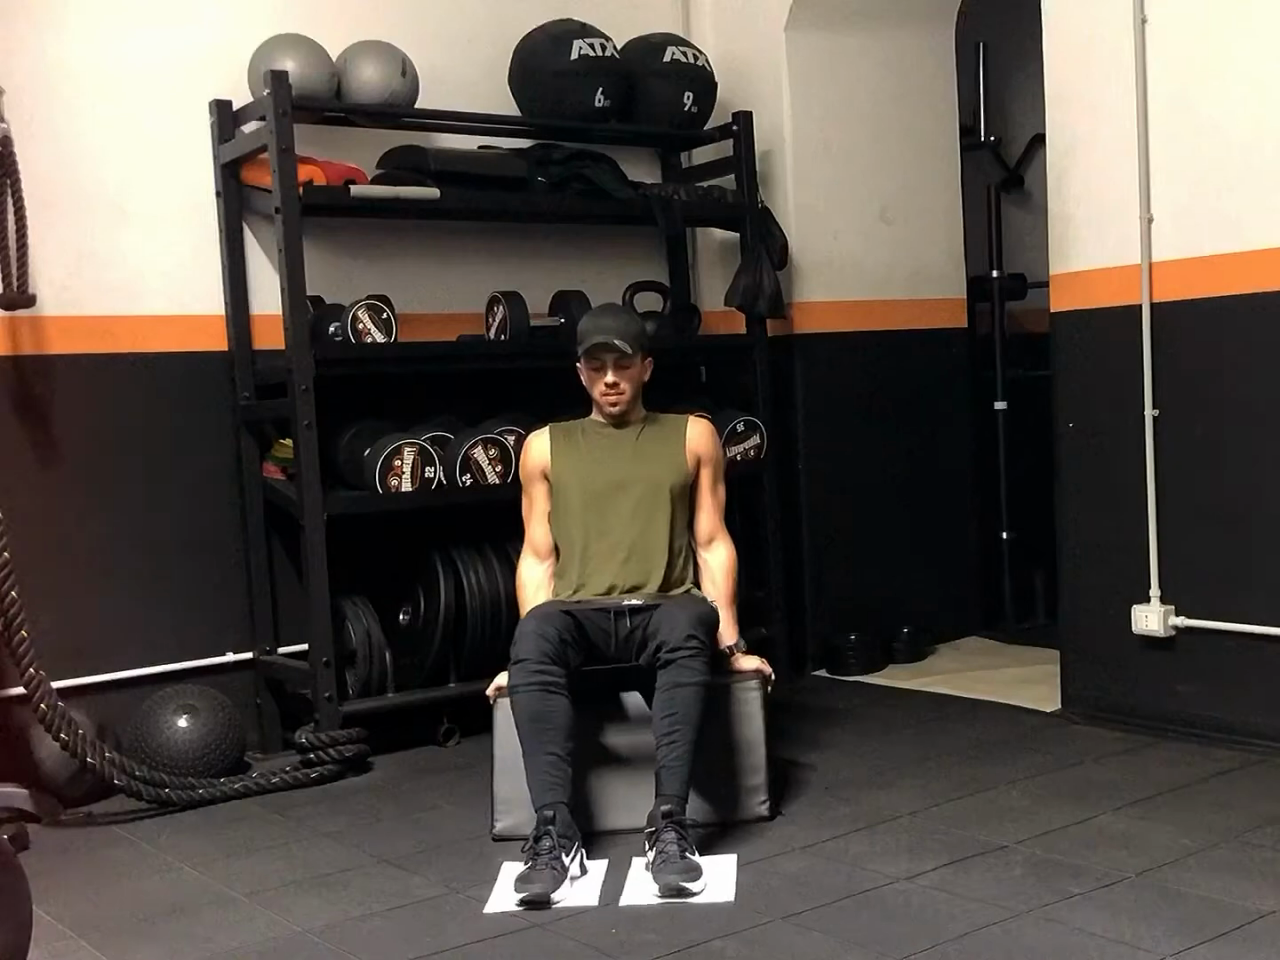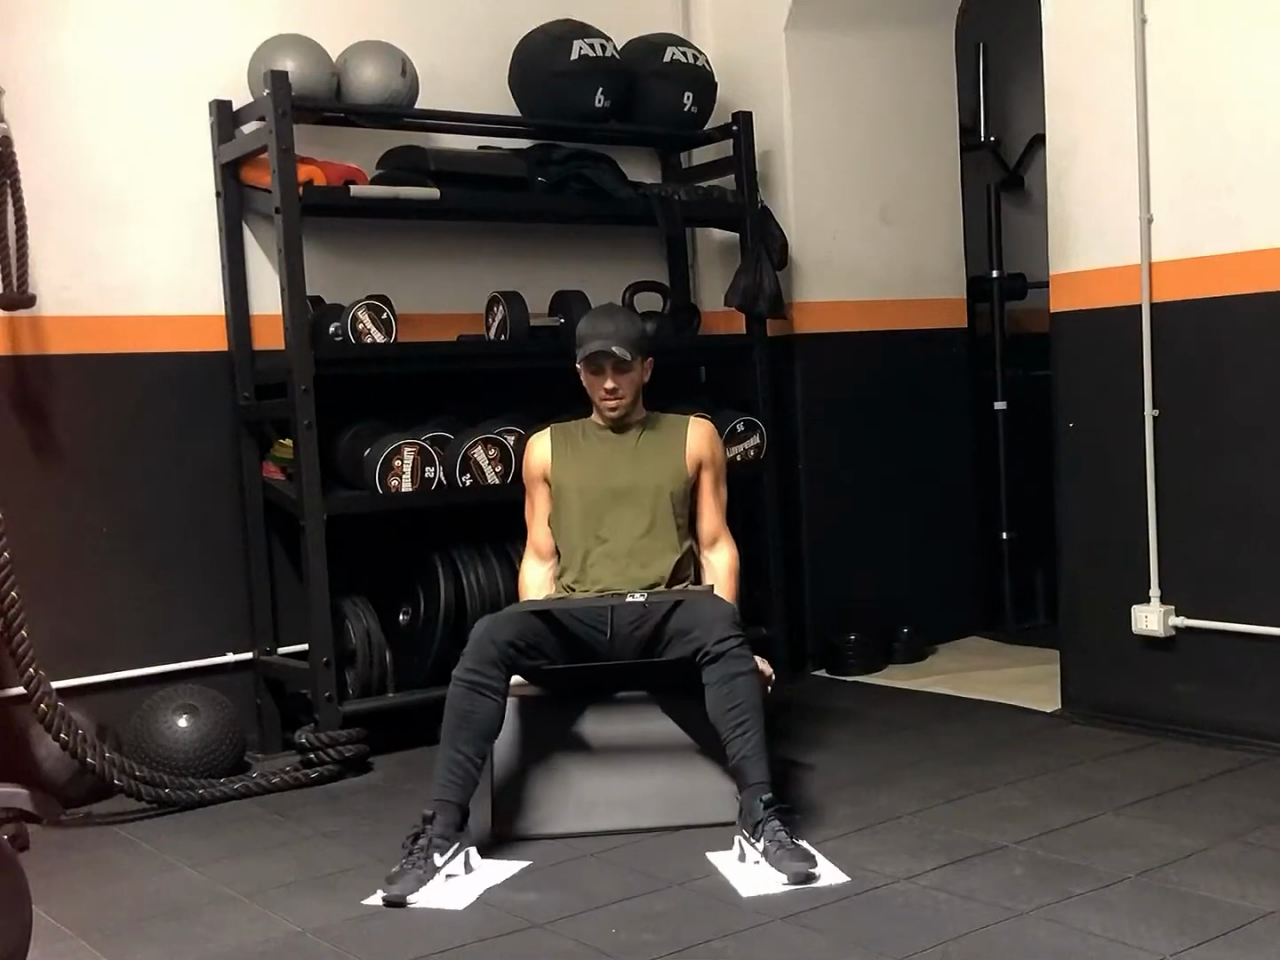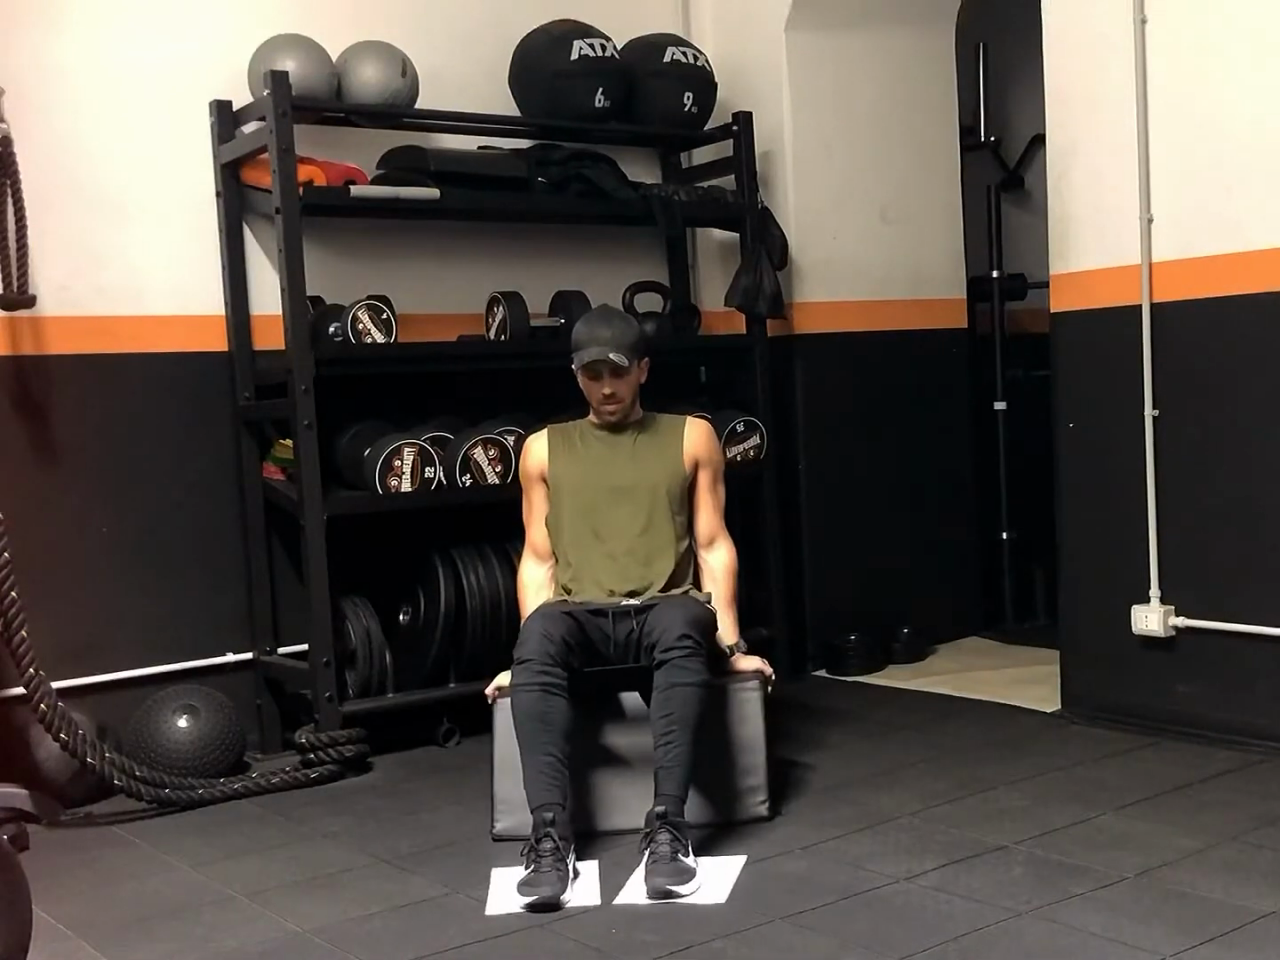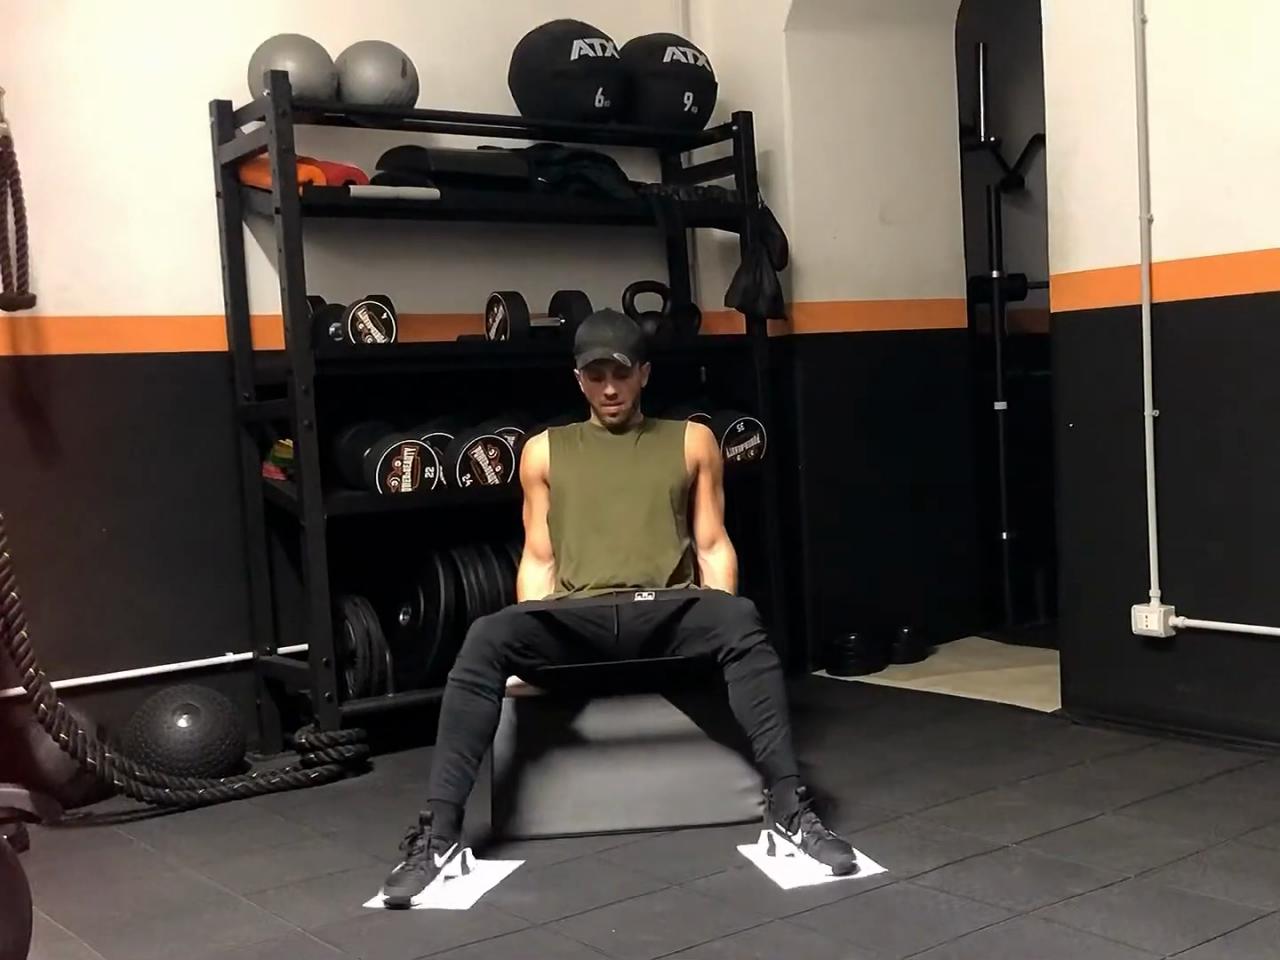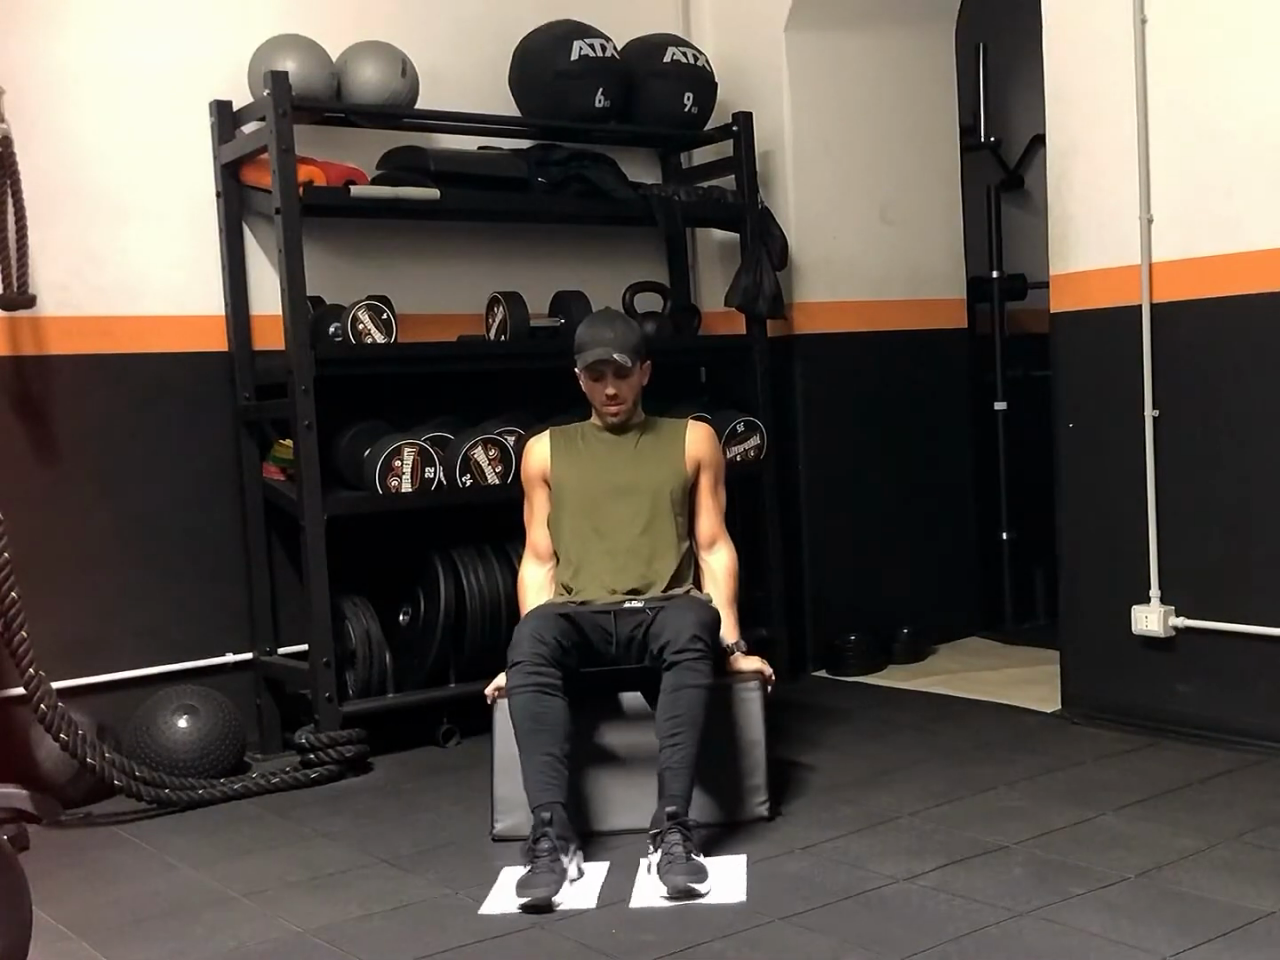
dt=1s
person 1, frame 1
left shoulder: (693, 435)
right shoulder: (544, 446)
left elbow: (712, 544)
right elbow: (538, 557)
left wrist: (731, 641)
right wrist: (533, 649)
left hip: (664, 613)
right hip: (581, 617)
left knee: (689, 627)
right knee: (534, 636)
left ankle: (668, 824)
right ankle: (554, 834)
person 1, frame 2
left shoulder: (694, 436)
right shoulder: (546, 448)
left elbow: (715, 545)
right elbow: (540, 558)
left wrist: (733, 637)
right wrist: (528, 646)
left hip: (665, 610)
right hip: (579, 615)
left knee: (715, 618)
right knee: (488, 638)
left ankle: (760, 812)
right ankle: (440, 830)
person 1, frame 3
left shoulder: (692, 437)
right shoulder: (543, 448)
left elbow: (713, 546)
right elbow: (539, 560)
left wrist: (731, 644)
right wrist: (532, 650)
left hip: (664, 613)
right hip: (581, 618)
left knee: (683, 631)
right knee: (538, 638)
left ankle: (666, 826)
right ankle: (550, 834)
person 1, frame 4
left shoulder: (692, 441)
right shoulder: (544, 451)
left elbow: (713, 547)
right elbow: (538, 560)
left wrist: (727, 632)
right wrist: (525, 650)
left hip: (666, 611)
right hip: (578, 616)
left knee: (742, 618)
right knee: (486, 639)
left ankle: (790, 806)
right ankle: (437, 832)
person 1, frame 5
left shoulder: (693, 440)
right shoulder: (545, 451)
left elbow: (714, 548)
right elbow: (539, 561)
left wrist: (731, 642)
right wrist: (540, 652)
left hip: (665, 613)
right hip: (582, 619)
left knee: (693, 627)
right knee: (529, 637)
left ankle: (671, 826)
right ankle: (552, 834)
